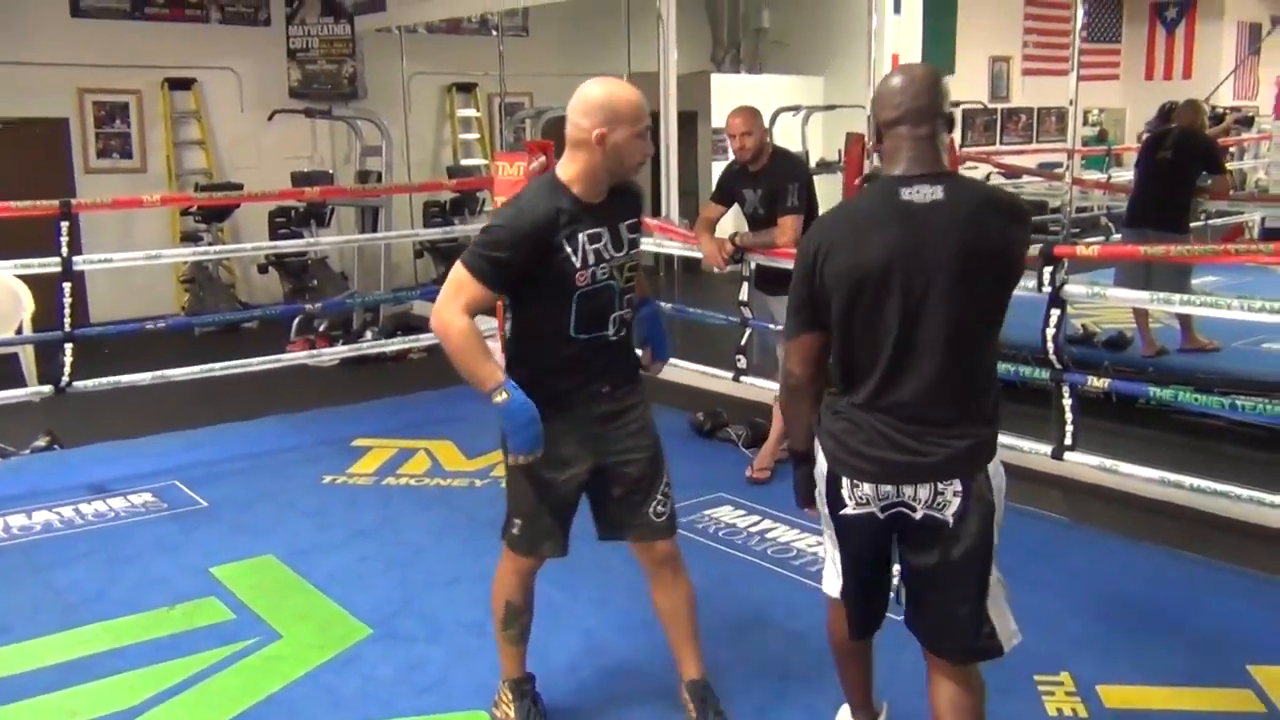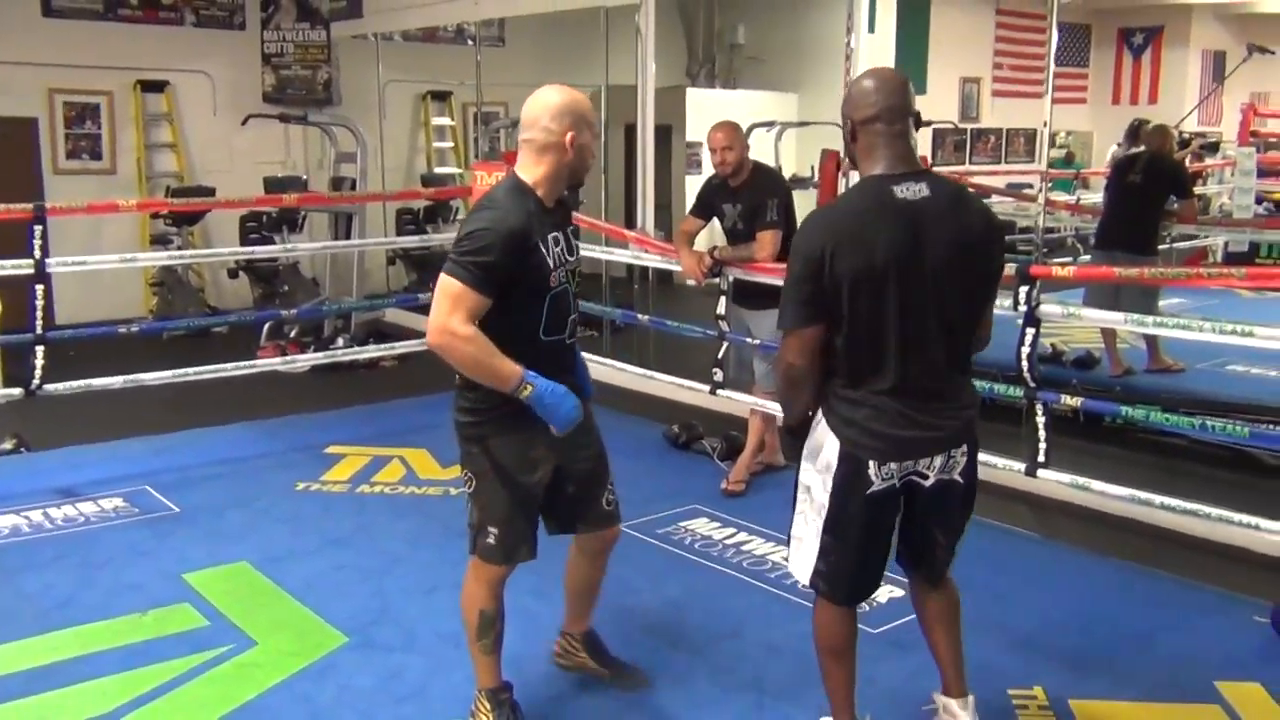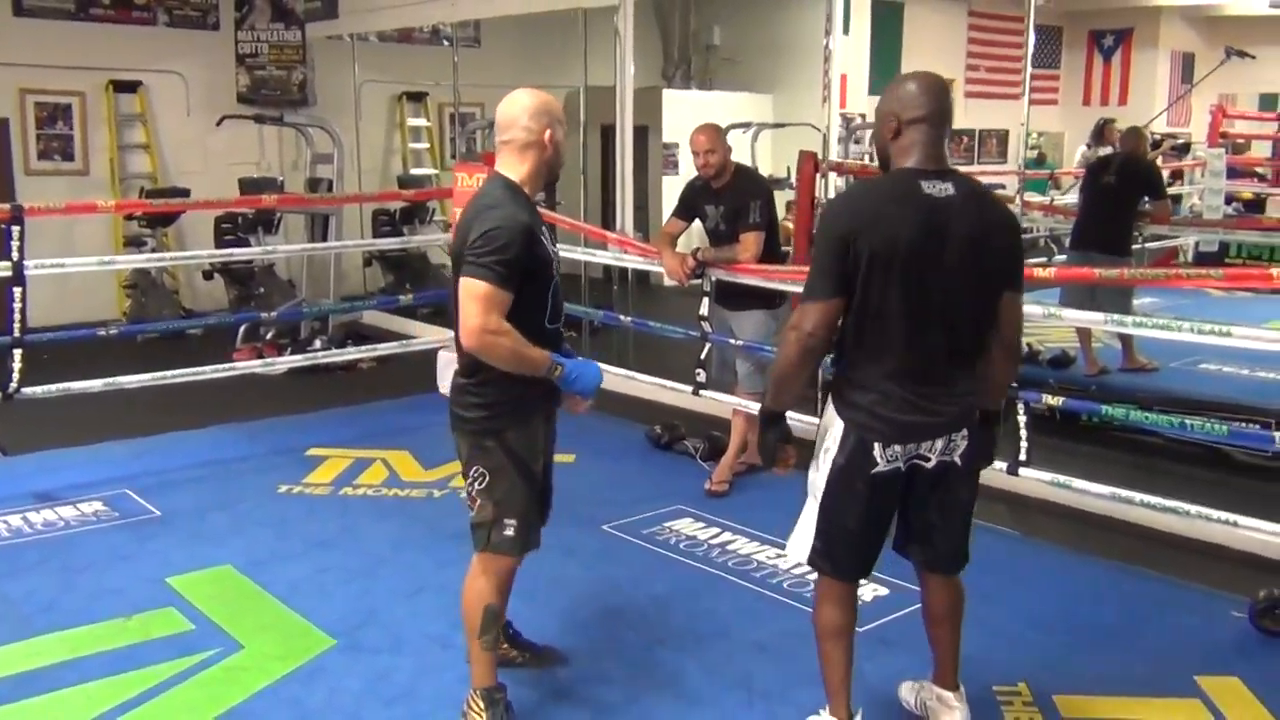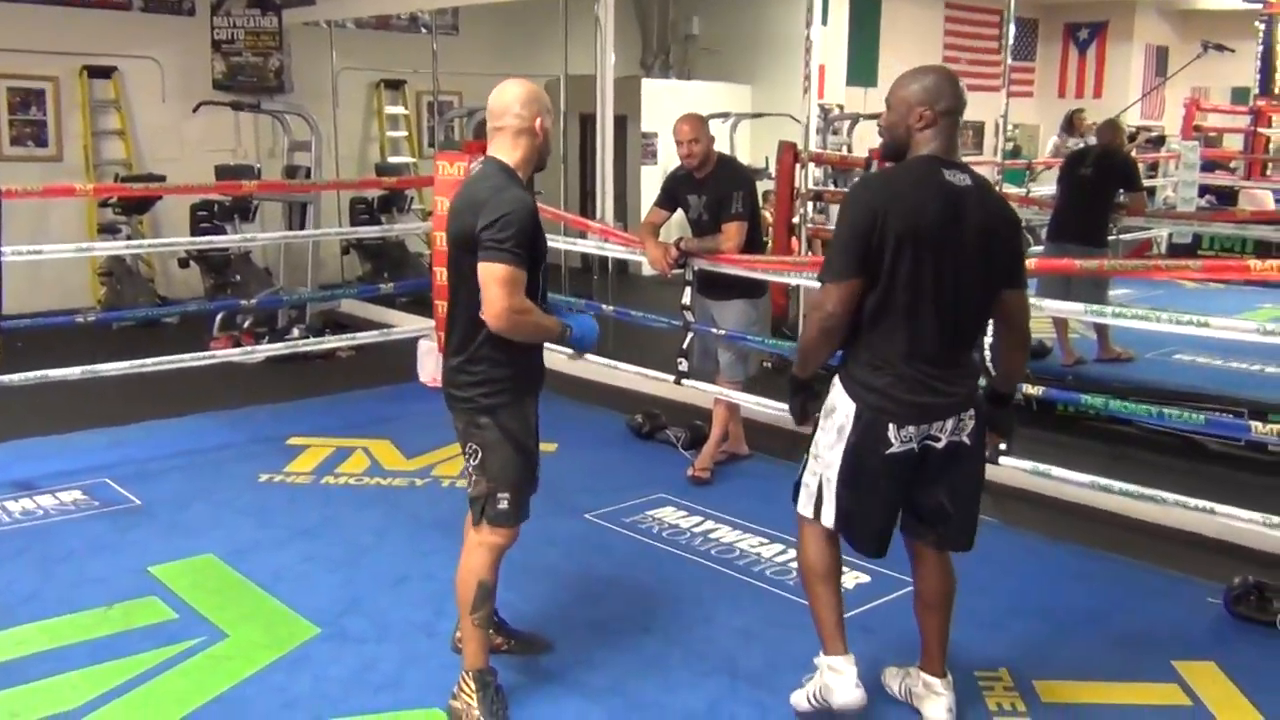
dt=0.3s
person 1, frame 1
left shoulder: (832, 232)
right shoulder: (1003, 220)
left elbow: (799, 373)
left wrist: (801, 453)
left hip: (853, 459)
right hip: (956, 466)
left knee: (850, 604)
right knee: (952, 653)
person 1, frame 2
left shoulder: (829, 228)
right shoulder: (976, 217)
left elbow: (799, 360)
right elbow: (978, 334)
left wrist: (795, 422)
left hip: (856, 438)
right hip: (948, 435)
left knee: (835, 591)
right knee: (931, 572)
person 1, frame 3
left shoulder: (854, 209)
right shoulder: (995, 217)
left elbow: (810, 330)
right elbow: (1005, 337)
left wrist: (772, 415)
right wrist: (988, 415)
left hip: (866, 422)
right hip: (952, 424)
left knee: (836, 576)
right knee: (939, 566)
person 1, frame 4
left shoulder: (876, 193)
right shoulder: (995, 207)
left elbow: (832, 310)
right elbow: (1015, 324)
left wrist: (801, 379)
right wrist: (1001, 400)
left hip: (873, 399)
right hip: (952, 405)
left knee: (816, 518)
right knee: (930, 543)
left ankle: (838, 665)
person 2, frame 1
left shoulder: (625, 198)
right shoulder: (529, 220)
right elbow: (449, 315)
left wrist: (648, 313)
right wrist: (504, 397)
left hip: (621, 404)
right hip: (549, 419)
left knee: (661, 549)
right knee: (524, 555)
person 2, frame 2
left shoulder: (555, 209)
right shoulder: (500, 223)
right elbow: (445, 330)
right wrist: (530, 389)
left hip: (561, 411)
right hip: (502, 424)
left knee: (600, 528)
right knee: (494, 559)
left ankle: (577, 638)
person 2, frame 3
left shoulder: (517, 207)
right shoulder: (503, 221)
right elbow: (478, 332)
left wrist: (556, 369)
right wrist: (562, 368)
left hip: (529, 405)
right hip: (496, 416)
left knee: (517, 537)
right knee: (497, 552)
left ankle: (499, 636)
person 2, frame 4
left shoulder: (484, 186)
right shoulder: (510, 203)
right elbow: (505, 312)
left wrist: (552, 318)
right wrist: (569, 329)
left hip: (497, 380)
right hip: (491, 388)
left knee: (494, 517)
right knee: (494, 528)
left ankle: (480, 623)
person 3, frame 1
left shoulder: (790, 169)
right shoulder: (735, 172)
left elbow: (787, 235)
right elbow: (705, 219)
left wrist: (737, 241)
right wrist: (707, 241)
right hip: (764, 278)
right knee: (773, 362)
left ankle: (773, 444)
person 3, frame 2
left shoulder: (770, 185)
right shoulder: (714, 187)
left elbow: (766, 251)
right elbow: (685, 231)
left wrist: (715, 254)
right wrist: (687, 254)
left hip: (776, 297)
right hip: (742, 293)
left knee: (766, 378)
right knee: (755, 376)
left ankle: (746, 459)
right ankle: (772, 449)
person 3, frame 3
left shoulder: (752, 187)
right shoulder: (696, 189)
left elbow: (748, 252)
right elbow: (666, 233)
left wrist: (699, 255)
right wrist: (668, 256)
left hip: (760, 298)
right hip: (724, 294)
left knee: (749, 379)
right knee: (739, 376)
left ankle: (729, 460)
right ankle: (754, 450)
person 3, frame 4
left shoulder: (734, 177)
right shoulder: (678, 179)
left elbow: (731, 242)
right elbow: (649, 223)
left wrist: (681, 245)
right wrist: (652, 245)
left hip: (741, 288)
right hip: (706, 284)
left knee: (731, 369)
right knee: (717, 367)
left ankle: (710, 449)
right ankle: (735, 440)
person 4, frame 1
left shoulder: (1154, 137)
right shoulder: (1205, 142)
right elbow: (1223, 188)
right wrist: (1196, 188)
left hip: (1136, 216)
right hip: (1170, 221)
left knee: (1136, 281)
right knee: (1178, 282)
left ankle: (1147, 342)
right ankle: (1189, 338)
person 4, frame 2
left shoulder: (1123, 162)
right shoulder: (1174, 167)
right elbow: (1190, 213)
right wrist: (1165, 212)
left hip: (1106, 239)
right hip: (1139, 244)
left knee: (1105, 303)
right knee: (1145, 304)
left ankle: (1115, 362)
right ankle: (1155, 359)
person 4, frame 3
left shoulder: (1097, 164)
right shoulder: (1147, 168)
right elbow: (1163, 214)
right wrist: (1140, 213)
left hip: (1081, 239)
right hip: (1113, 245)
left knee: (1079, 303)
right knee: (1120, 304)
left ankle: (1089, 361)
right ankle: (1129, 358)
person 4, frame 4
left shoulder: (1075, 156)
right shoulder: (1123, 160)
right elbow: (1139, 206)
right wrist: (1114, 205)
left hip: (1058, 231)
right hip: (1090, 236)
left knee: (1056, 294)
right knee: (1095, 295)
left ankle: (1066, 351)
right ankle: (1105, 348)
